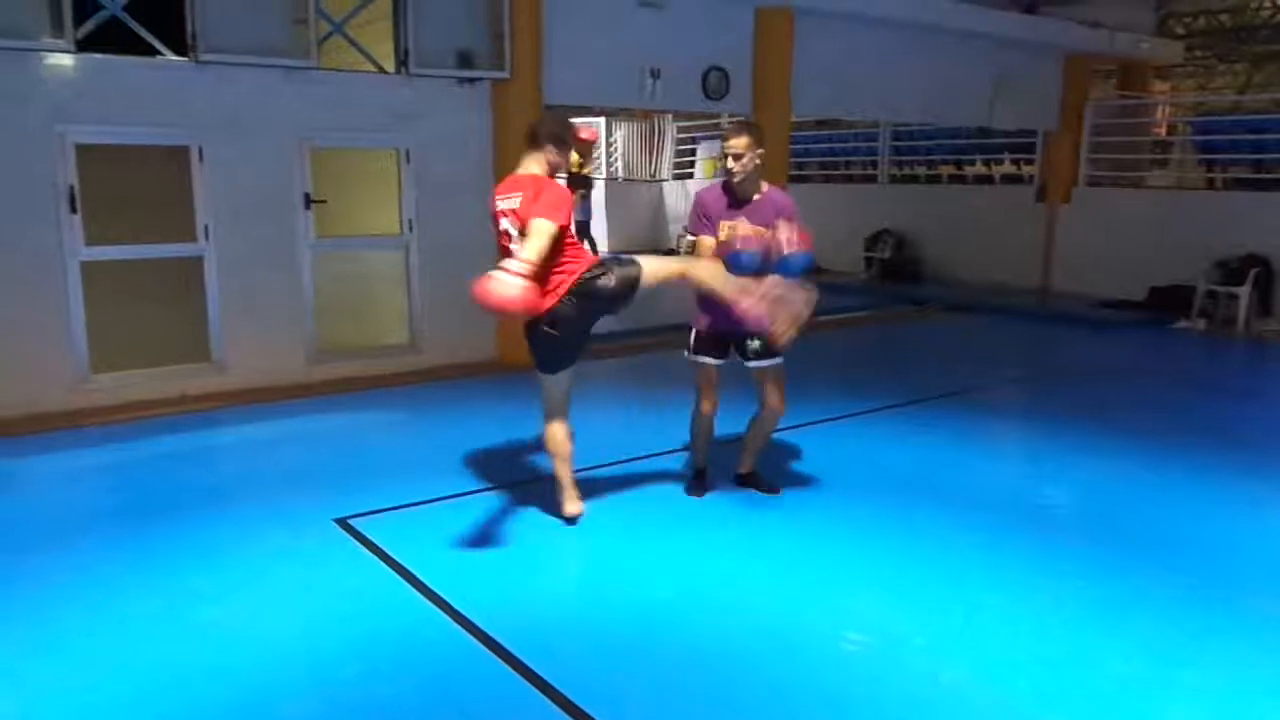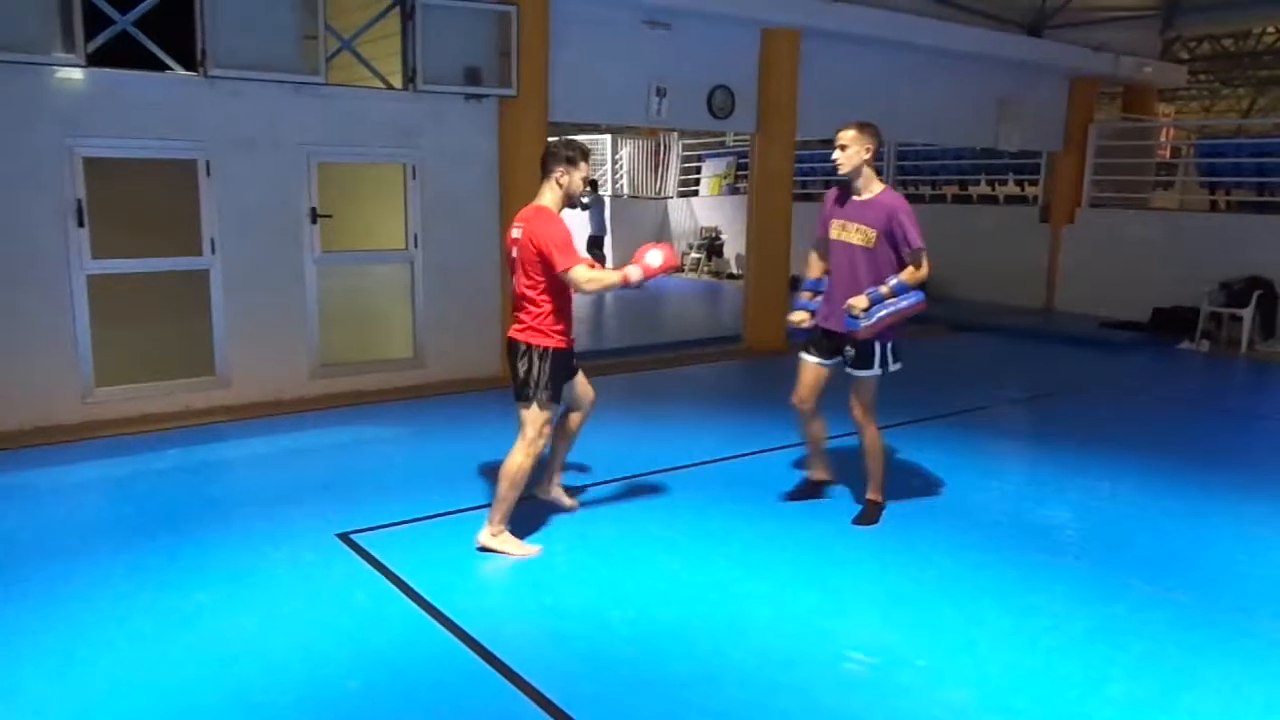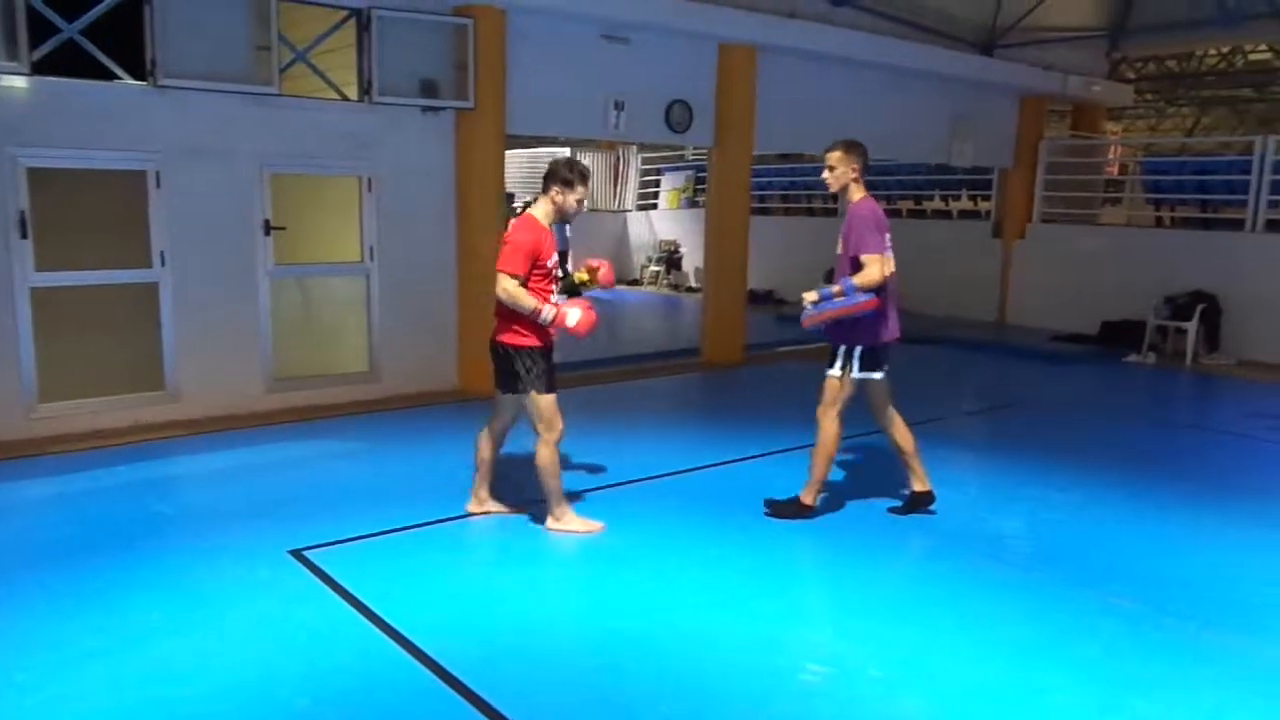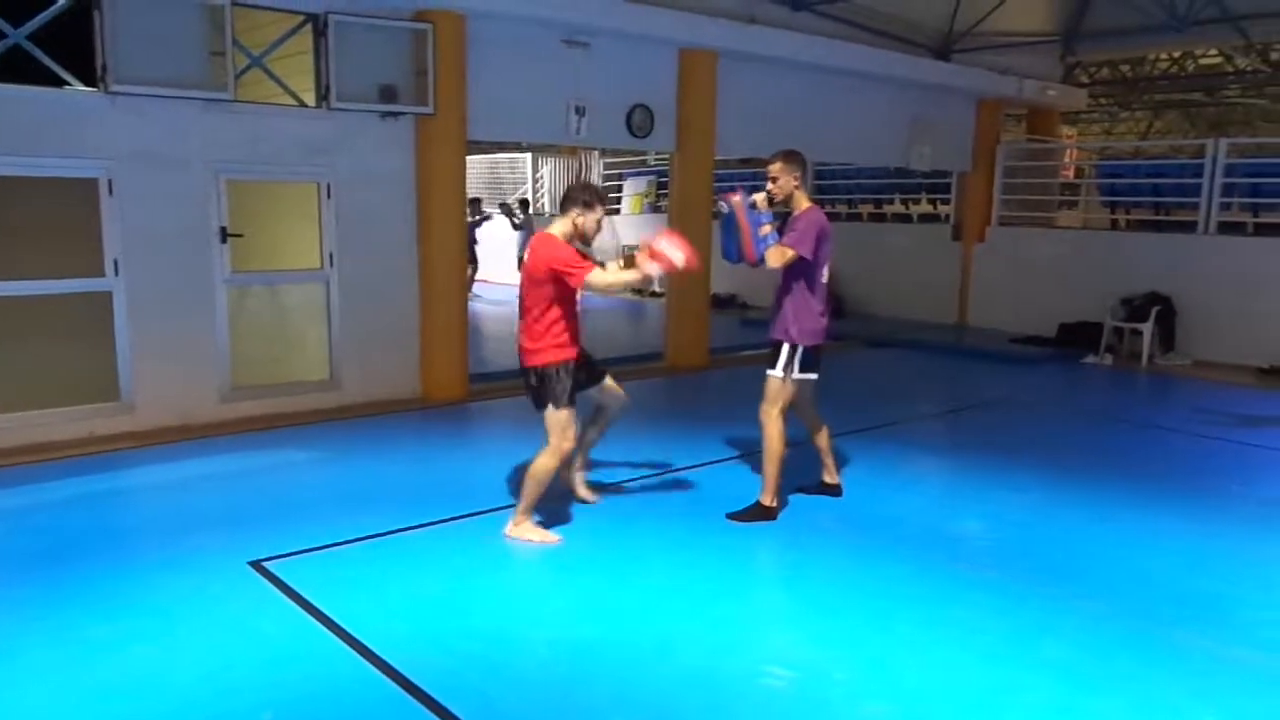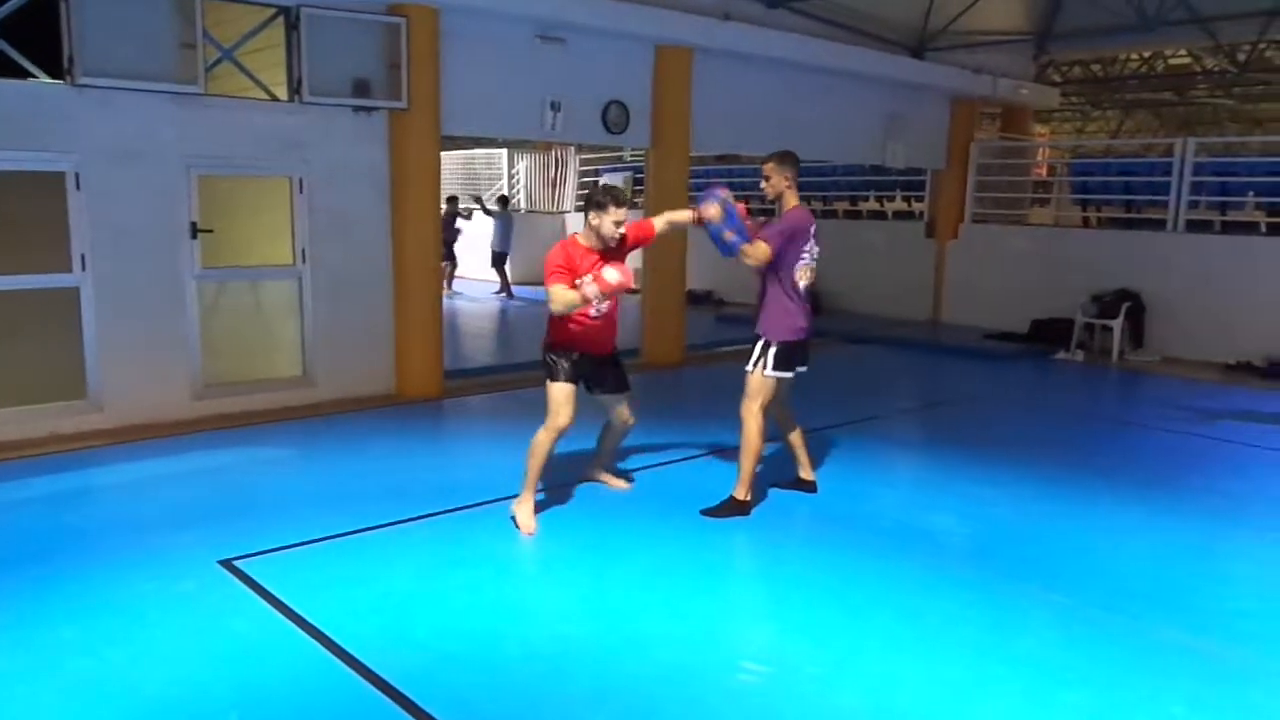
dt=0.7s
person 1, frame 1
left shoulder: (502, 194)
right shoulder: (549, 191)
right elbow: (541, 237)
right wrist: (515, 272)
left hip: (543, 316)
right hip: (584, 285)
left knee: (555, 409)
right knee: (686, 265)
left ankle: (568, 497)
right ankle: (764, 303)
person 1, frame 2
left shoulder: (525, 220)
right shoulder: (548, 225)
right elbow: (582, 281)
left wrist: (581, 268)
right wrist: (637, 272)
left hip: (541, 341)
right hip: (540, 346)
left knee: (582, 400)
right knee: (533, 438)
left ankle: (551, 483)
right ankle: (494, 529)
person 1, frame 3
left shoulder: (539, 229)
right shoulder: (525, 232)
right elbow: (505, 291)
right wrist: (552, 314)
left hip: (518, 342)
right hip: (523, 344)
left knee: (500, 421)
right knee: (550, 428)
left ankle: (480, 496)
right ankle: (559, 513)
person 1, frame 4
left shoulder: (554, 244)
right shoulder: (553, 251)
left elbow: (590, 274)
right elbow: (605, 283)
left wrist: (616, 265)
right wrist: (653, 269)
left hip: (566, 351)
right hip: (547, 359)
left knee: (615, 399)
right knee: (561, 443)
left ankle: (575, 470)
right ankle: (520, 521)
person 1, frame 5
left shoulder: (621, 240)
right shoulder: (561, 254)
left elbow: (664, 221)
right elbow: (557, 305)
right wrist: (594, 287)
left hip: (604, 351)
right hip: (566, 349)
left knee: (623, 419)
right knee: (558, 421)
left ankle: (599, 469)
right ankle: (525, 500)
person 2, frame 1
left shoulder: (780, 204)
right shoulder: (708, 198)
left elbow: (778, 267)
right elbow: (706, 262)
left wrist: (782, 252)
right wrist: (733, 246)
right hip: (714, 318)
left knee: (774, 404)
right knee: (706, 406)
left ankle: (746, 469)
right ankle: (699, 467)
person 2, frame 2
left shoulder: (893, 206)
right shoulder: (833, 199)
left elbow: (919, 269)
left wrist: (873, 296)
right wrist: (805, 303)
left hip: (869, 329)
right hip: (828, 321)
left knee: (861, 413)
right knee: (803, 400)
left ankle: (874, 496)
right ankle: (819, 474)
person 2, frame 3
left shoulder: (861, 214)
right shoulder: (869, 211)
left elbow: (875, 274)
left wrist: (824, 295)
right wrist: (834, 295)
left hip: (860, 334)
right hip: (873, 330)
left knee: (828, 412)
right knee: (884, 411)
left ankle: (808, 500)
right ankle: (921, 487)
person 2, frame 4
left shoulder: (811, 220)
right shoulder: (797, 220)
left elbow: (775, 260)
right elbow: (758, 257)
left hip: (798, 333)
right hip: (799, 330)
left knee: (771, 411)
right knee: (804, 407)
left ankle: (768, 502)
right ankle: (830, 478)
person 2, frame 5
left shoulder: (793, 219)
right shoulder: (800, 220)
left elbow: (754, 258)
right elbow: (768, 256)
left wrist: (721, 224)
right wrist: (757, 233)
left hip: (781, 329)
right hip: (791, 328)
left knee: (751, 408)
right knee: (775, 404)
left ankle: (741, 495)
right ankle: (806, 474)
